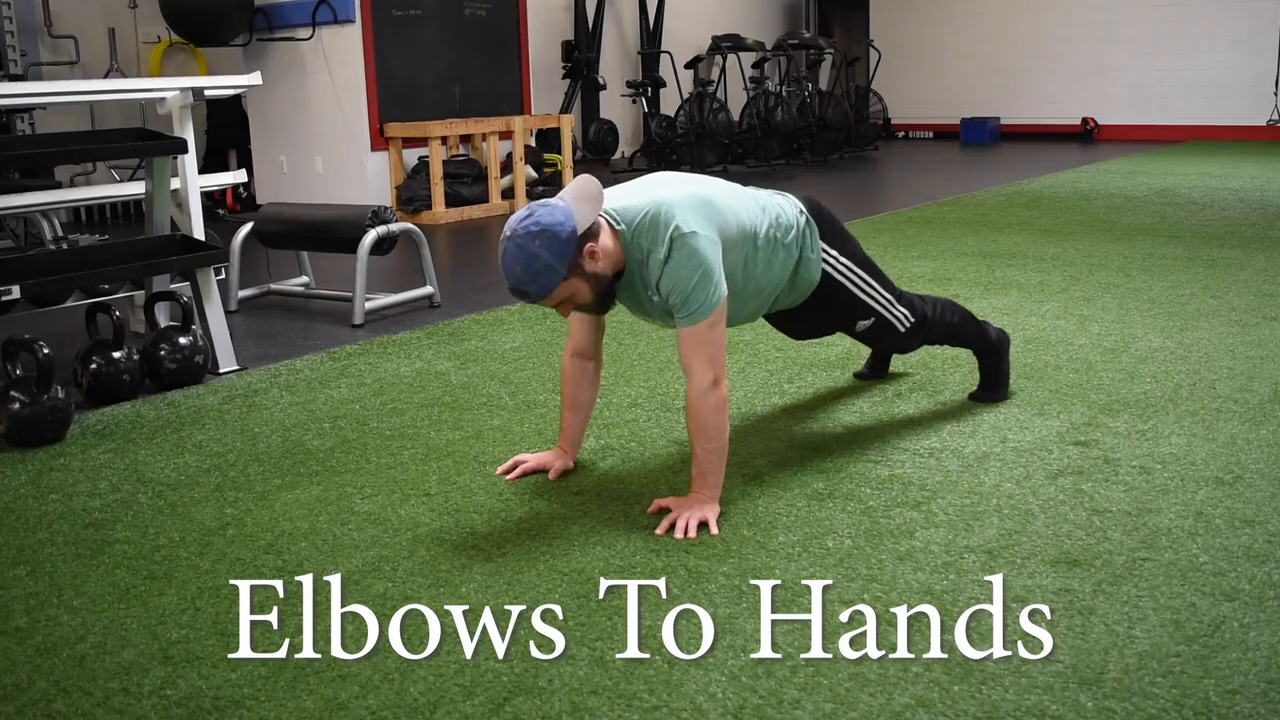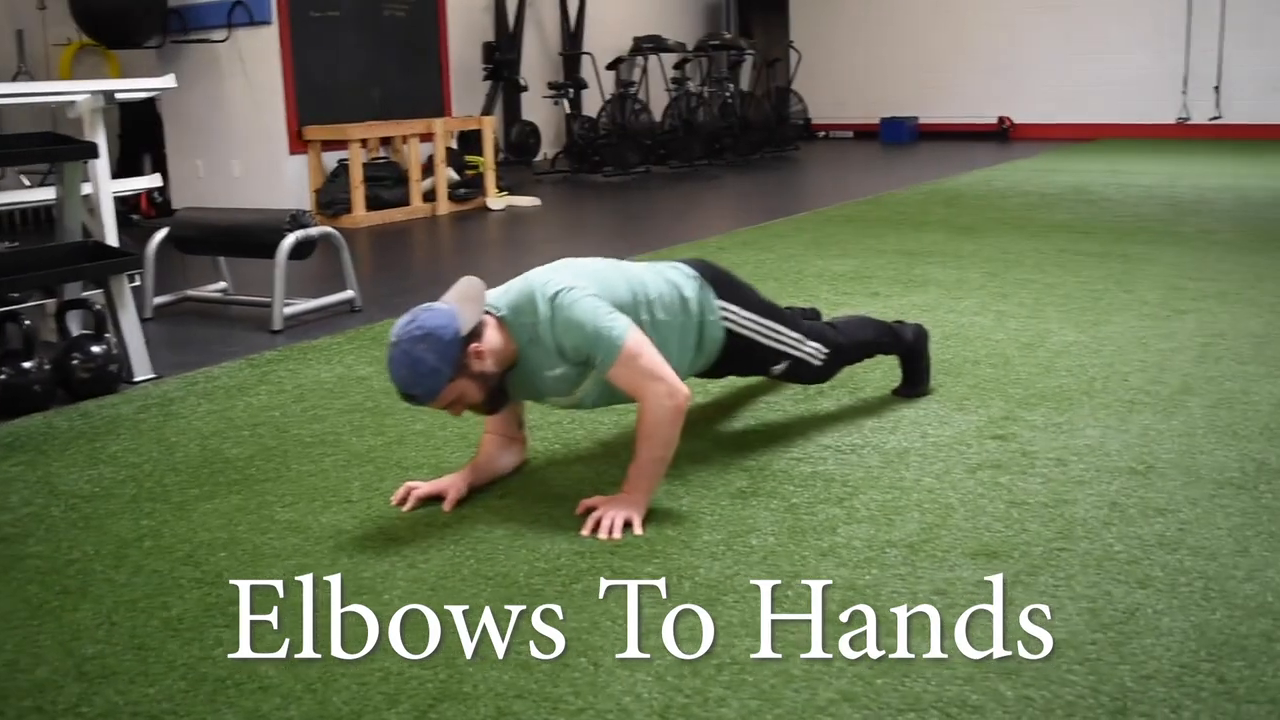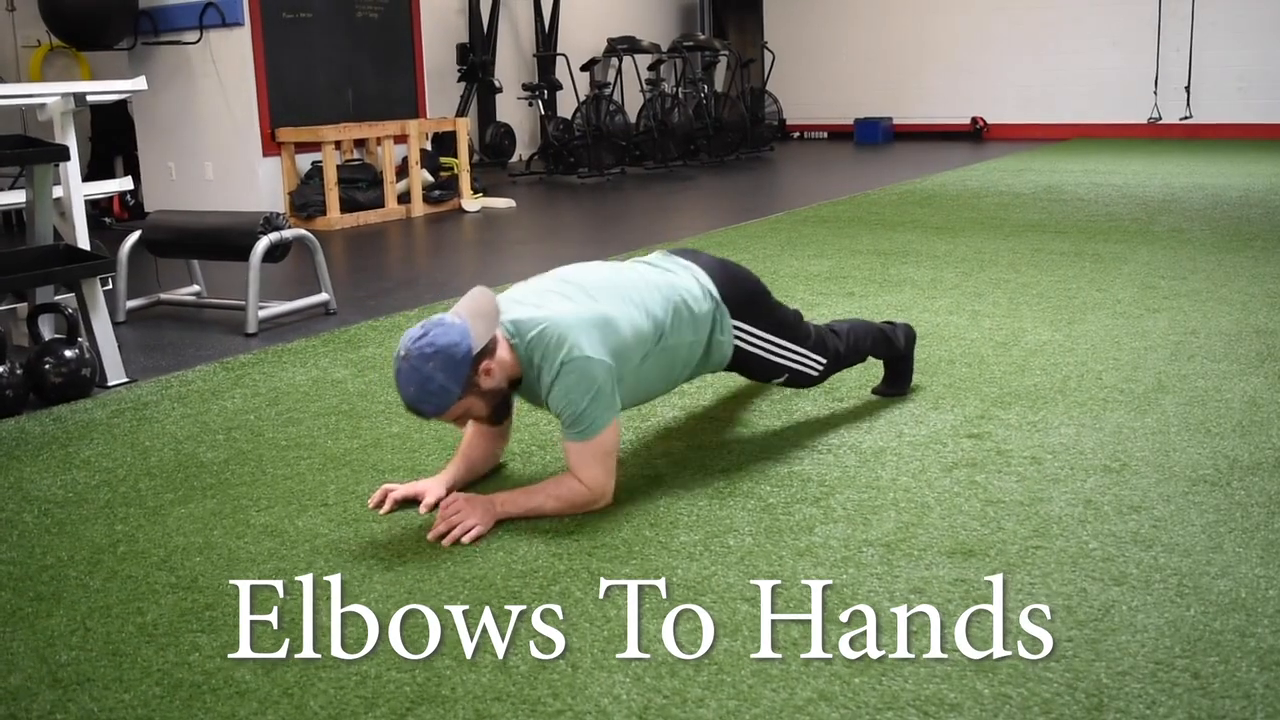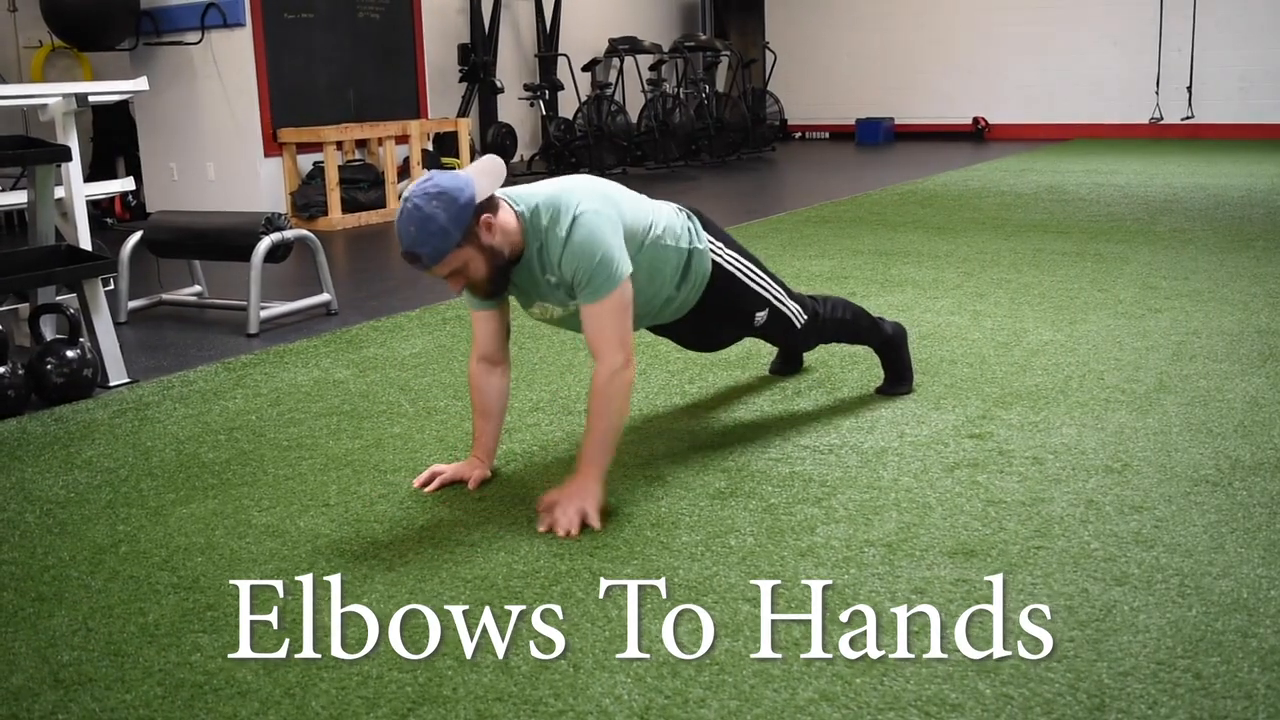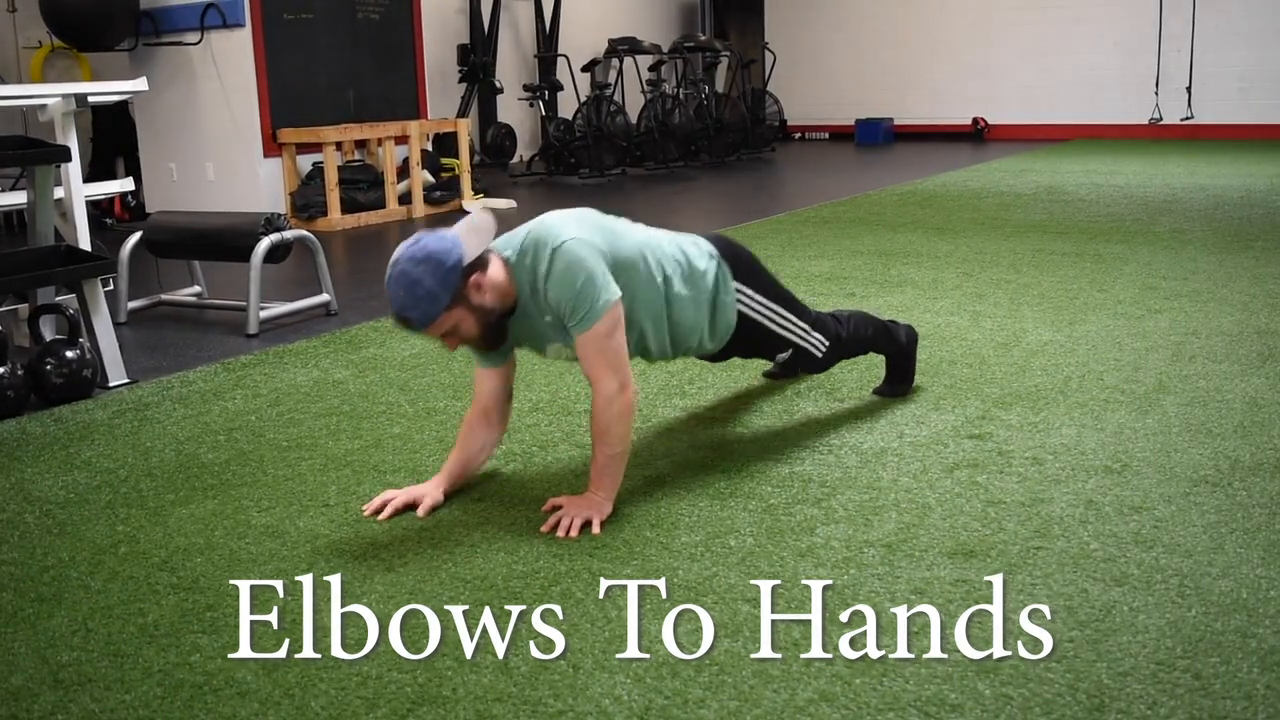
dt=1s
person 1, frame 1
left shoulder: (678, 242)
right shoulder: (578, 240)
left elbow: (707, 380)
right elbow: (582, 357)
left wrist: (704, 495)
right wrist: (565, 449)
left hip: (803, 247)
right hip: (764, 274)
left knee: (902, 322)
right knee: (822, 328)
left ankle: (988, 343)
right ankle: (880, 354)
person 1, frame 2
left shoulder: (559, 312)
right shoulder: (482, 342)
left elbow: (668, 396)
right elbow: (507, 442)
left wrist: (632, 498)
right wrist: (463, 477)
left hip: (702, 309)
right hip: (667, 328)
left knee: (820, 354)
left ankle: (905, 339)
right ankle: (798, 317)
person 1, frame 3
left shoulder: (570, 358)
right shoulder: (486, 330)
left elbow: (594, 487)
right elbow: (492, 434)
left wrist: (491, 507)
right wrist: (450, 478)
left hip: (719, 308)
right hip: (673, 274)
left knee: (818, 356)
left ankle: (891, 340)
right ankle: (783, 319)
person 1, frame 4
left shoulder: (579, 231)
right shoulder: (481, 240)
left elbow: (615, 363)
right elbow: (489, 360)
left wrist: (588, 483)
right wrist: (480, 459)
left hip: (693, 260)
left knee: (798, 319)
right knee: (719, 340)
left ankle: (885, 337)
right ankle: (790, 354)
person 1, frame 5
left shoulder: (562, 257)
right shoulder: (486, 306)
left elbow: (614, 390)
right elbow: (489, 416)
left wrist: (599, 496)
right wrist: (441, 480)
left hip: (717, 287)
right hip: (688, 315)
left knee: (819, 345)
left ankle: (894, 339)
right ankle: (783, 358)
